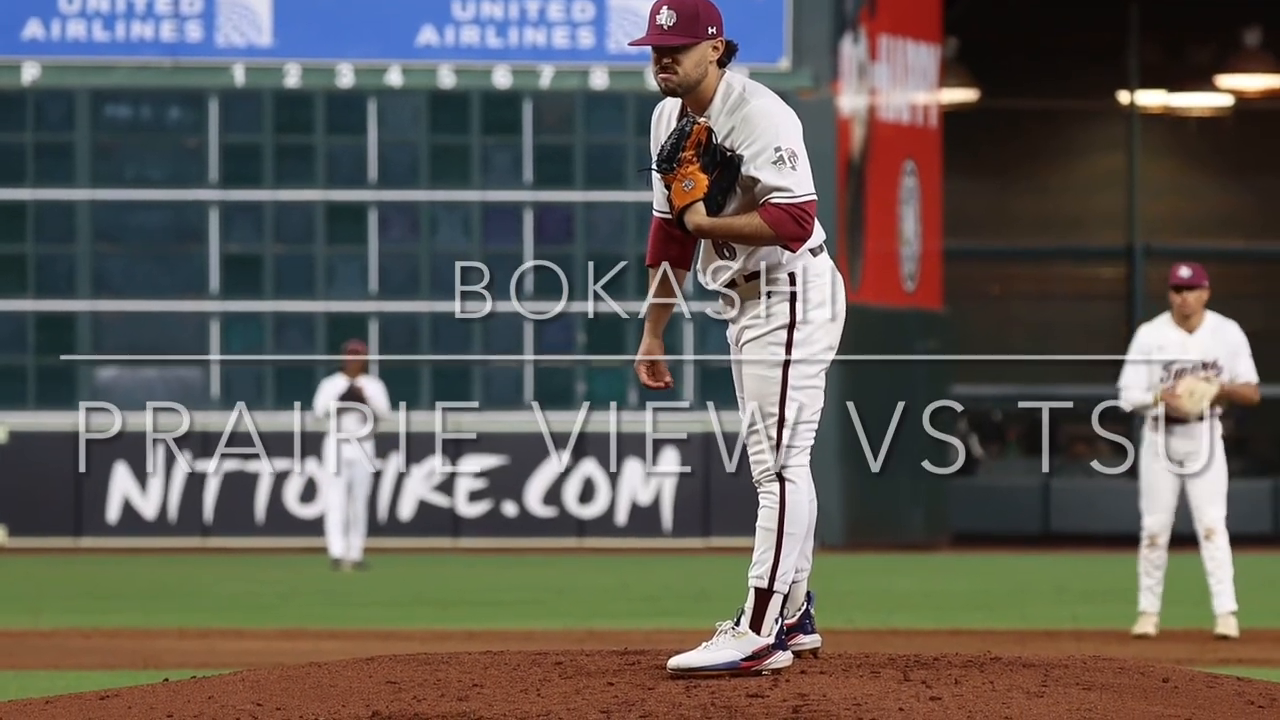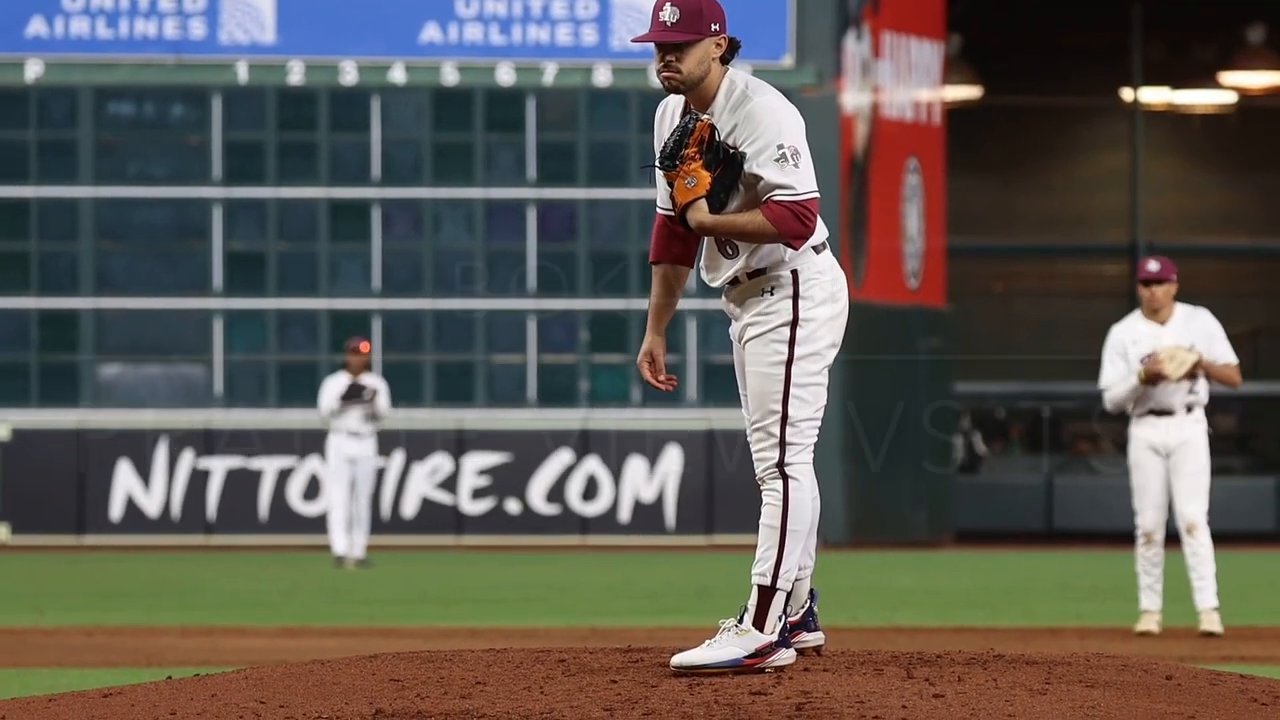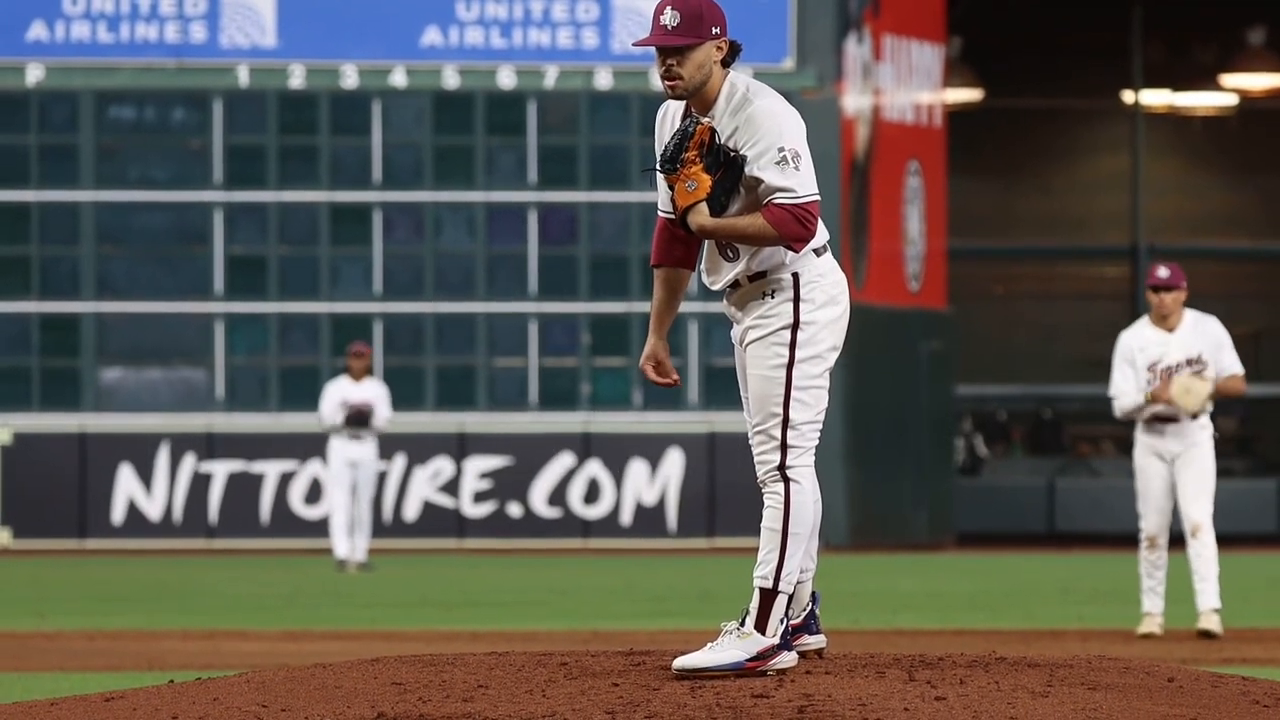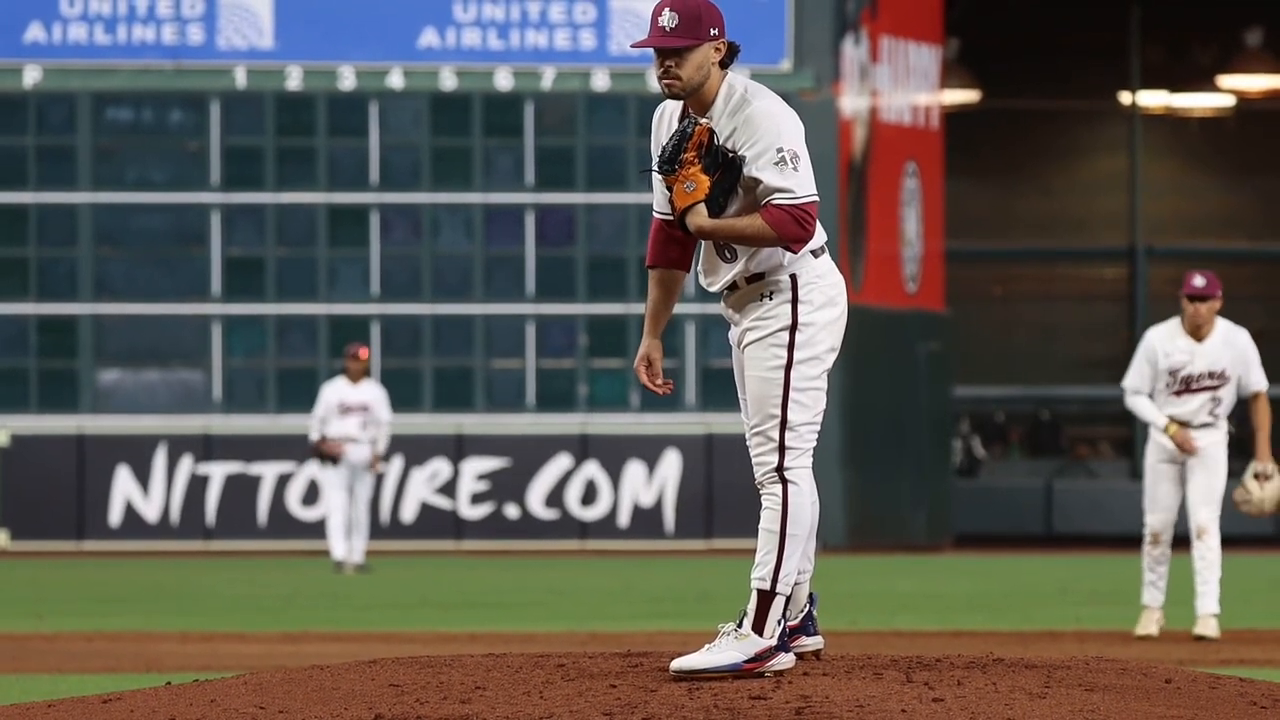
dt=0.4s
person 1, frame 1
left shoulder: (759, 114)
right shoulder: (667, 118)
left elbow: (795, 221)
right elbow: (669, 229)
left wrist: (705, 224)
right wrist: (653, 331)
left hip: (792, 296)
right hip: (744, 301)
left knee: (779, 462)
right knee: (774, 461)
left ankle: (761, 633)
right ankle: (793, 614)
person 1, frame 2
left shoulder: (761, 110)
right shoulder: (670, 114)
left elbow: (797, 218)
right elbow: (672, 226)
left wrist: (707, 220)
right wrist: (656, 329)
left hip: (794, 292)
right hip: (746, 297)
left knee: (781, 458)
right knee: (777, 457)
left ankle: (763, 630)
right ankle: (796, 611)
person 1, frame 3
left shoulder: (762, 113)
right shoulder: (671, 118)
left elbow: (798, 221)
right elbow: (674, 230)
left wrist: (709, 223)
right wrist: (658, 332)
left hip: (795, 295)
right hip: (747, 301)
left knee: (783, 461)
right knee: (779, 460)
left ankle: (766, 634)
right ankle: (798, 614)
person 1, frame 4
left shoulder: (760, 115)
right shoulder: (668, 120)
left elbow: (796, 222)
right elbow: (669, 232)
left wrist: (706, 225)
right wrist: (652, 334)
left hip: (793, 297)
right hip: (744, 303)
left knee: (780, 463)
right knee: (776, 463)
left ankle: (763, 635)
right ankle: (795, 616)
person 2, frame 1
left shoulder: (1228, 332)
right shoulder: (1148, 335)
left elbow: (1253, 394)
right elbow: (1128, 398)
left wrist: (1225, 388)
right wrist: (1158, 398)
left hip: (1205, 435)
right hip: (1159, 437)
left knee: (1211, 524)
right knee: (1155, 528)
left ankle: (1226, 613)
right ankle: (1148, 612)
person 2, frame 2
left shoulder: (1201, 320)
right shoulder: (1121, 333)
left elbow: (1234, 377)
right elbow: (1111, 401)
left wrist: (1202, 363)
right wrist: (1142, 376)
left hip: (1189, 428)
right hip: (1145, 432)
left knee: (1191, 517)
right knee: (1149, 524)
left ankle: (1208, 608)
right ankle: (1150, 610)
person 2, frame 3
left shoulder: (1209, 328)
right shoulder: (1130, 339)
left elbow: (1238, 382)
right elbow: (1120, 406)
left wrist: (1213, 385)
right wrist: (1148, 398)
left hip: (1196, 434)
right hip: (1150, 437)
left knee: (1197, 519)
right knee: (1152, 527)
left ankle: (1209, 610)
right ankle: (1152, 612)
person 2, frame 4
left shoulder: (1238, 340)
right shoulder: (1156, 339)
left elbow: (1258, 395)
right elbow: (1134, 396)
left wrist: (1262, 449)
right wrist: (1170, 428)
left hip: (1210, 438)
right hip: (1164, 437)
left knee: (1204, 523)
right knee: (1157, 524)
left ankle: (1207, 614)
right ankle: (1153, 607)
person 3, frame 1
left shoulder: (864, 38)
right shoulder: (847, 42)
left elbow: (866, 81)
right elbow: (845, 84)
left wrist: (862, 109)
left hip: (860, 114)
right hip: (849, 115)
left knee: (858, 185)
right knee: (849, 185)
left ankle: (857, 267)
right ankle: (851, 267)
person 3, frame 2
left shoulder: (867, 34)
right shoulder: (851, 37)
left elbow: (869, 78)
right elbow: (848, 81)
left wrist: (866, 103)
left hip: (864, 113)
right hip: (853, 114)
left knee: (862, 183)
right knee: (853, 183)
left ankle: (860, 266)
right ankle: (855, 264)
person 3, frame 3
left shoulder: (868, 38)
right shoulder: (850, 42)
left elbow: (871, 81)
right elbow: (849, 86)
left wrist: (866, 107)
left hip: (865, 116)
right hip: (853, 117)
left knee: (863, 186)
right knee: (854, 186)
left ankle: (861, 268)
right ankle: (856, 267)
person 3, frame 4
left shoulder: (865, 39)
right shoulder: (848, 43)
left elbow: (868, 81)
right elbow: (846, 87)
left wrist: (863, 109)
left hip: (861, 117)
right hip: (851, 117)
left knee: (860, 189)
right knee: (851, 187)
left ankle: (859, 270)
right ankle: (853, 271)
person 4, frame 1
left shoulder: (375, 385)
right shoulder: (330, 384)
left elbow: (384, 413)
right elbow: (319, 411)
left wrist: (365, 397)
right wrist: (342, 399)
left hip: (364, 447)
right hip: (337, 445)
left knee: (360, 503)
right knee: (335, 501)
left ankle: (356, 556)
right ankle: (337, 555)
person 4, frame 2
left shoulder: (377, 383)
right shoulder: (332, 382)
left elbow: (383, 413)
right elbow: (324, 412)
left wrist: (374, 398)
right wrist: (344, 398)
left hip: (366, 445)
right hip: (339, 443)
left knee: (363, 500)
right knee: (338, 499)
left ankle: (358, 553)
right ankle: (340, 552)
person 4, frame 3
left shoulder: (378, 388)
right shoulder: (333, 386)
left elbow: (384, 420)
right elbow: (325, 418)
left wrist: (367, 418)
right wrist: (346, 417)
left hip: (367, 448)
right hip: (340, 447)
left knee: (364, 504)
right knee: (339, 502)
left ankle: (360, 556)
right ankle: (342, 556)
person 4, frame 4
left shoulder: (376, 390)
right shoulder: (330, 388)
left elbow: (384, 424)
right elbow: (317, 419)
left wrist: (378, 455)
right wrist: (317, 443)
left hip: (364, 452)
right hip: (336, 451)
left knee: (362, 506)
right knee: (336, 504)
left ankle: (358, 558)
right ankle: (339, 557)
